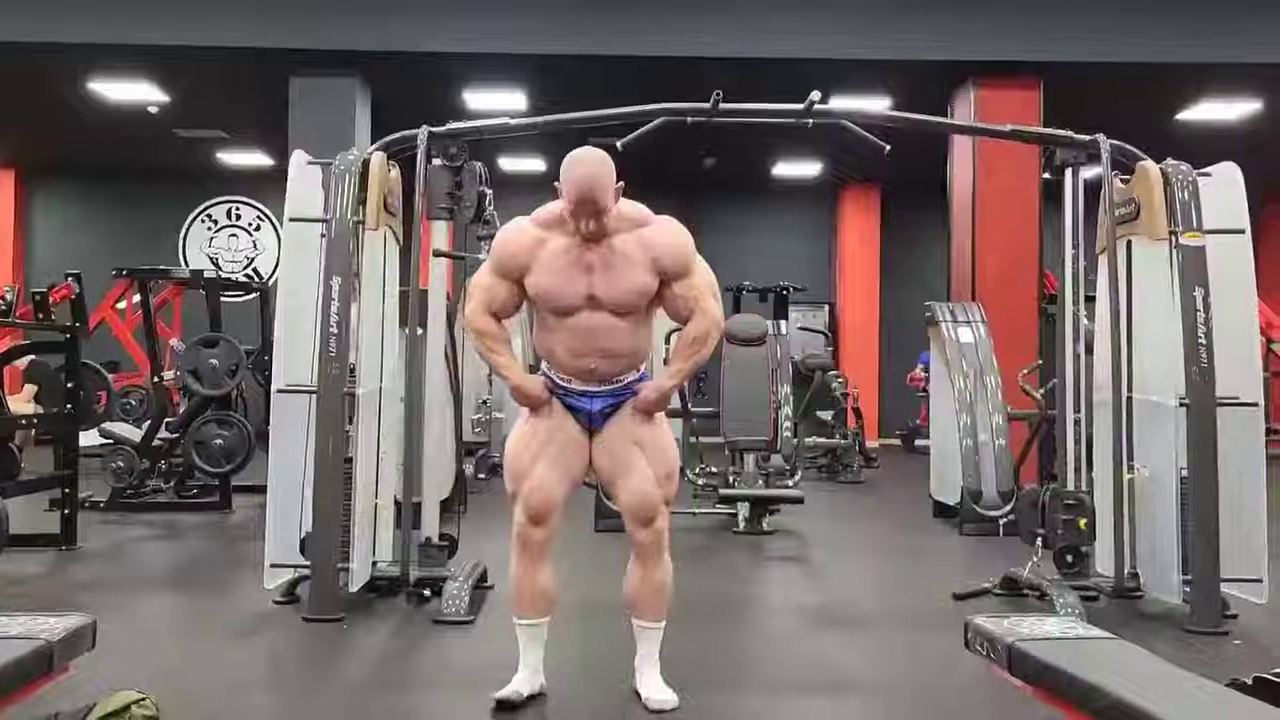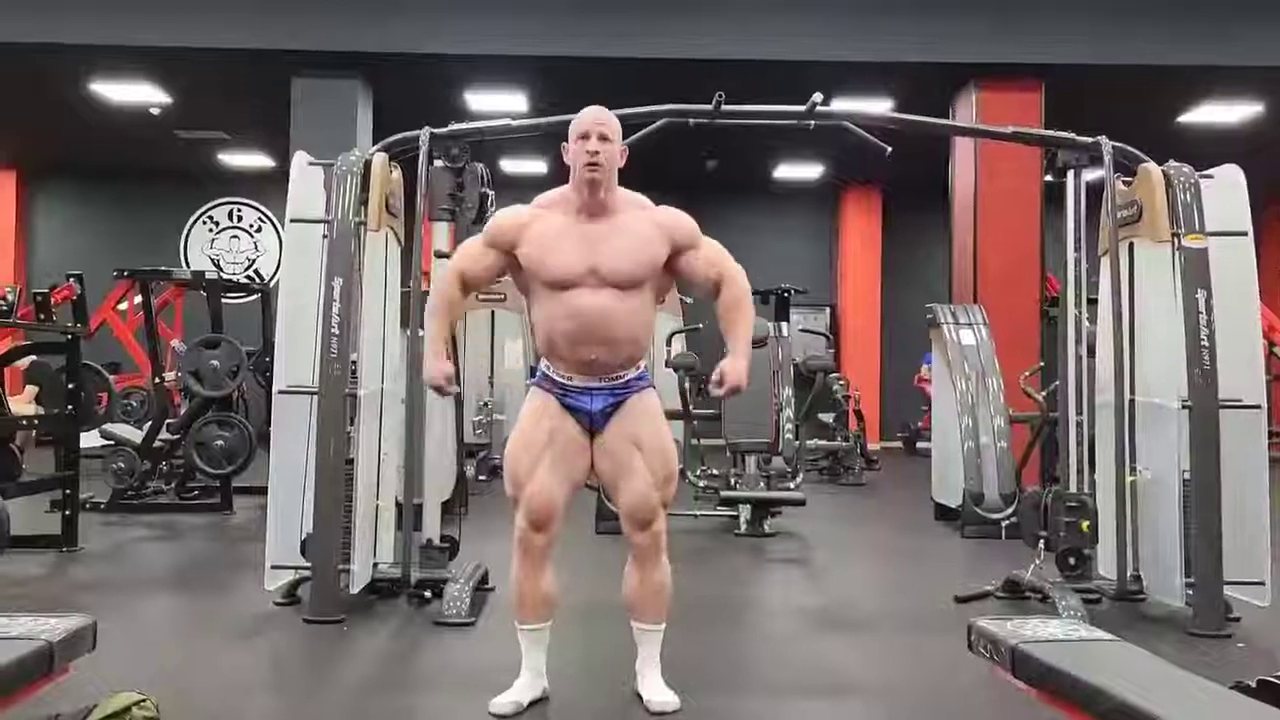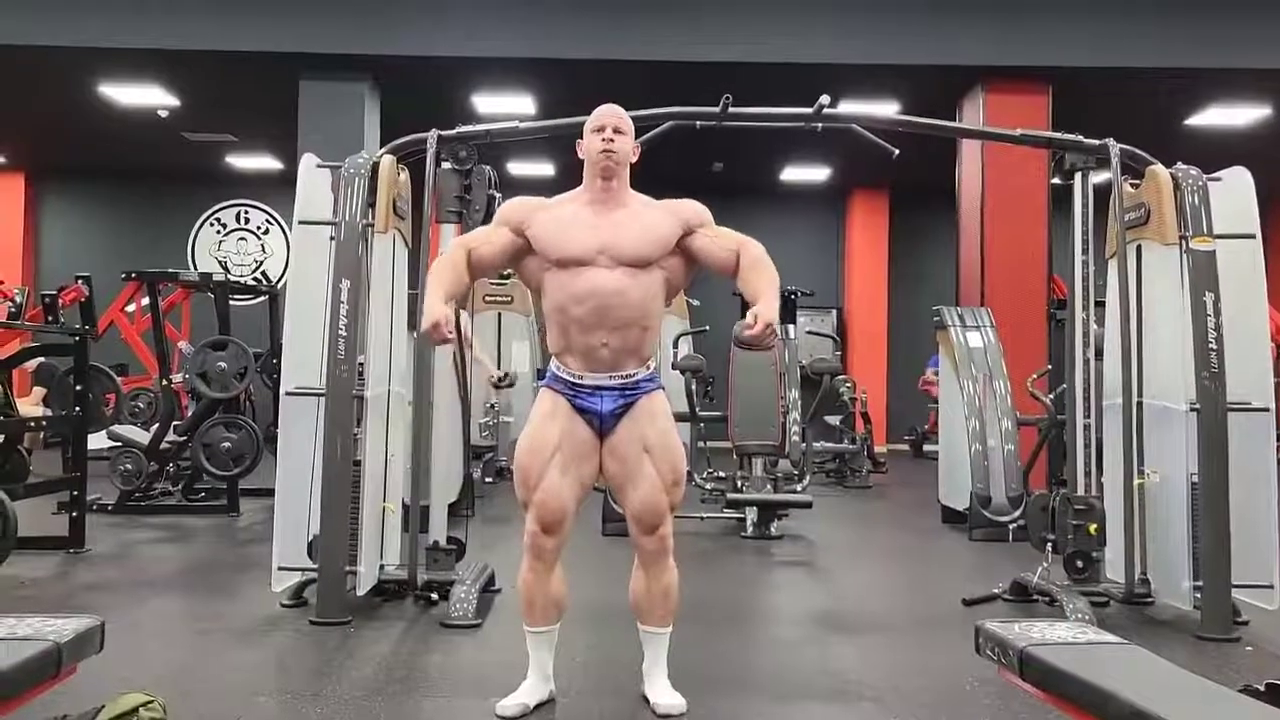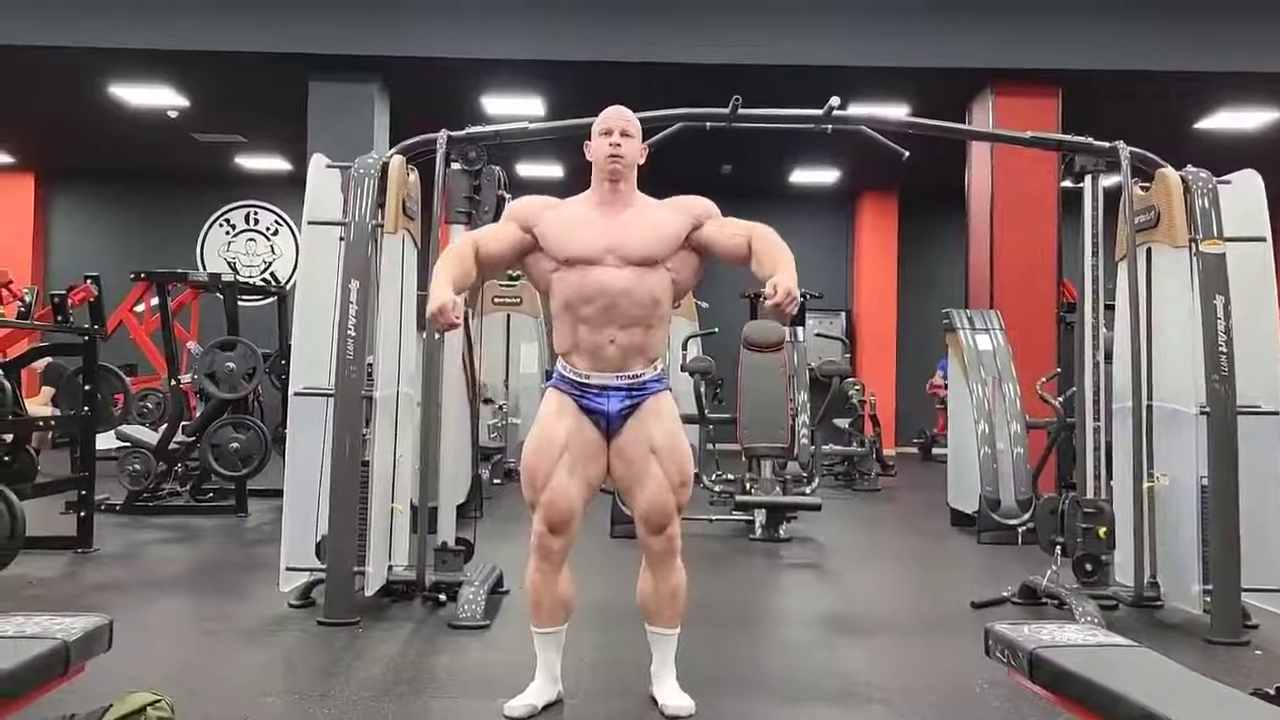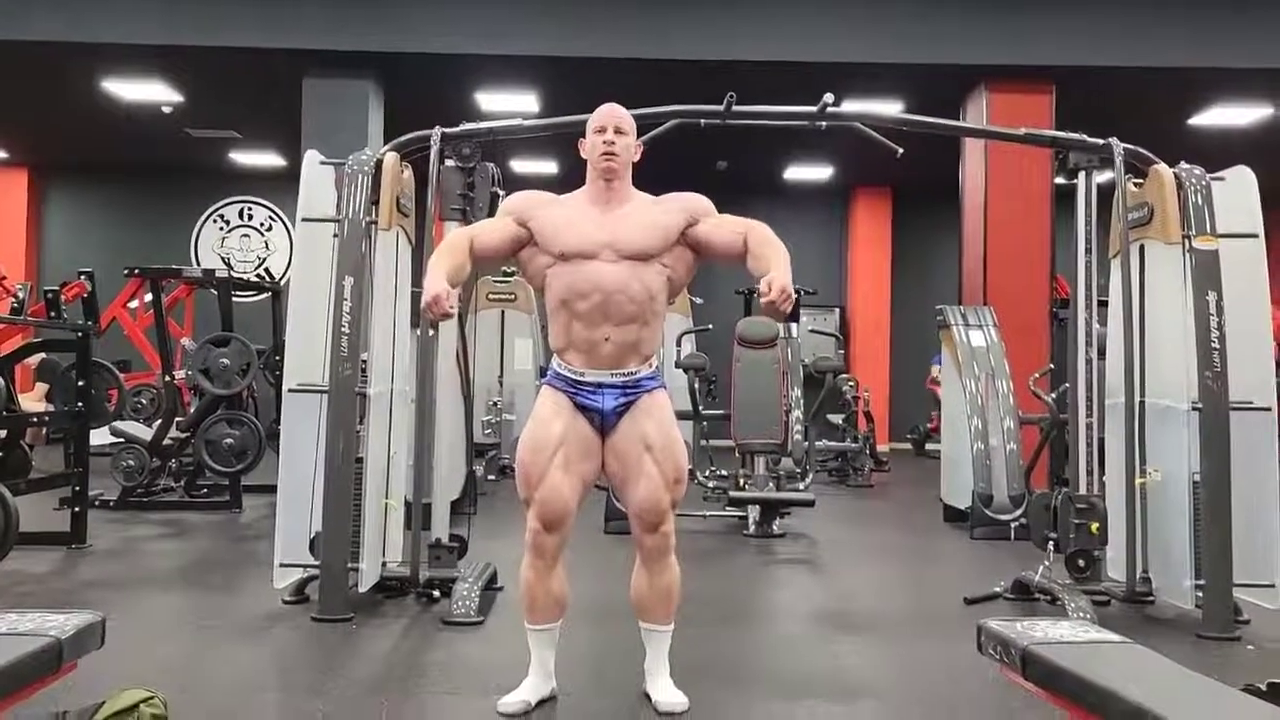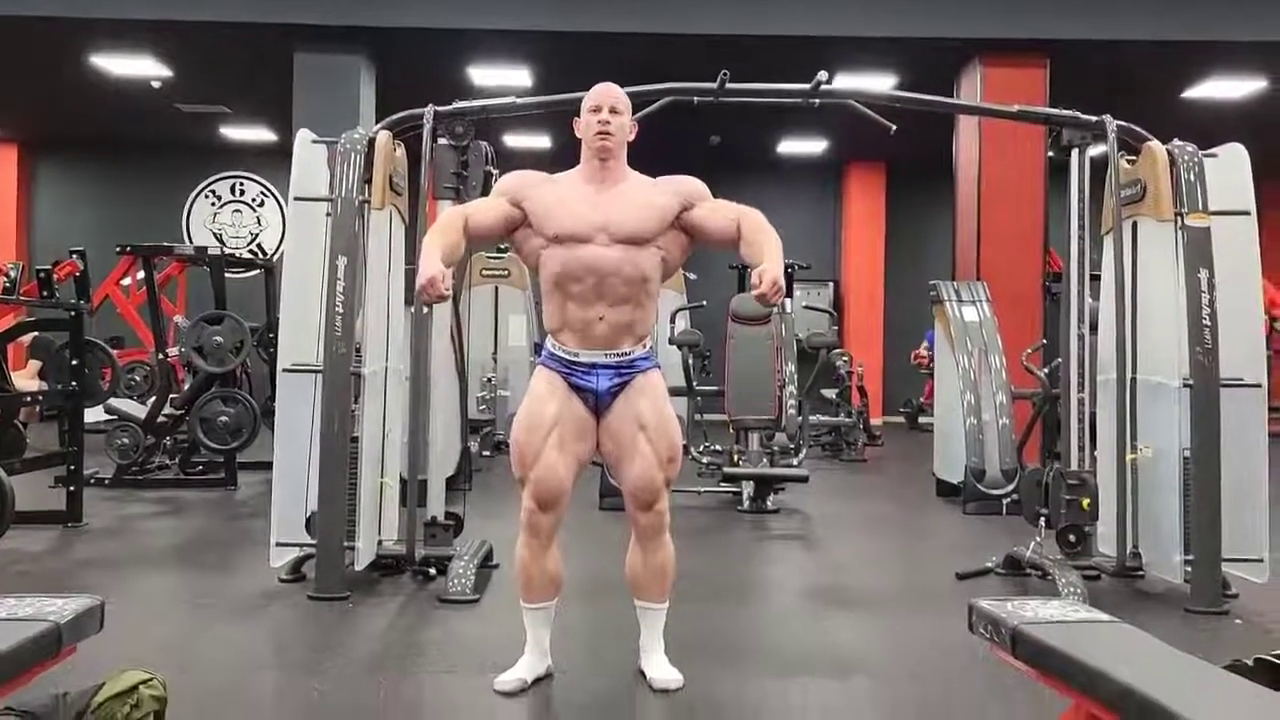
dt=0.7s
person 1, frame 1
left shoulder: (661, 239)
right shoulder: (523, 239)
left elbow: (706, 314)
right elbow: (480, 311)
left wrist: (669, 382)
right wrist: (517, 378)
left hip: (630, 399)
right hip: (554, 399)
left knee: (651, 529)
right knee: (530, 526)
left ankle: (648, 670)
right ankle: (529, 670)
person 1, frame 2
left shoulder: (661, 224)
right shoulder: (523, 223)
left elbow: (728, 279)
right elbow: (455, 277)
left wrist: (738, 351)
right wrist: (436, 348)
left hip: (630, 395)
right hip: (554, 394)
left knee: (648, 532)
right knee: (532, 530)
person 1, frame 3
left shoulder: (676, 216)
right shoulder: (533, 215)
left elbow: (745, 253)
right elbow: (463, 253)
left wrist: (766, 302)
right wrist: (437, 299)
left hip: (639, 395)
right hip: (564, 394)
left knee: (655, 535)
right knee: (541, 533)
person 1, frame 4
left shoulder: (680, 215)
right shoulder: (541, 214)
left elbow: (756, 238)
right elbow: (471, 247)
left wrist: (783, 275)
right wrist: (444, 287)
left hip: (646, 396)
right hip: (570, 395)
left knee: (662, 535)
right knee: (548, 533)
person 1, frame 5
left shoulder: (676, 211)
right shoulder: (536, 210)
left elbow: (750, 234)
right elbow: (466, 240)
left wrist: (778, 270)
right wrist: (438, 276)
left hip: (641, 393)
right hip: (565, 391)
left knee: (656, 531)
right knee: (542, 530)
person 1, frame 6
left shoulder: (672, 194)
right shoulder: (532, 191)
left elbow: (745, 221)
right elbow: (460, 220)
left wrist: (770, 261)
right wrist: (433, 259)
left hip: (636, 373)
right hip: (560, 371)
left knee: (651, 510)
right knee: (539, 510)
left ankle: (653, 650)
right ankle: (536, 651)
